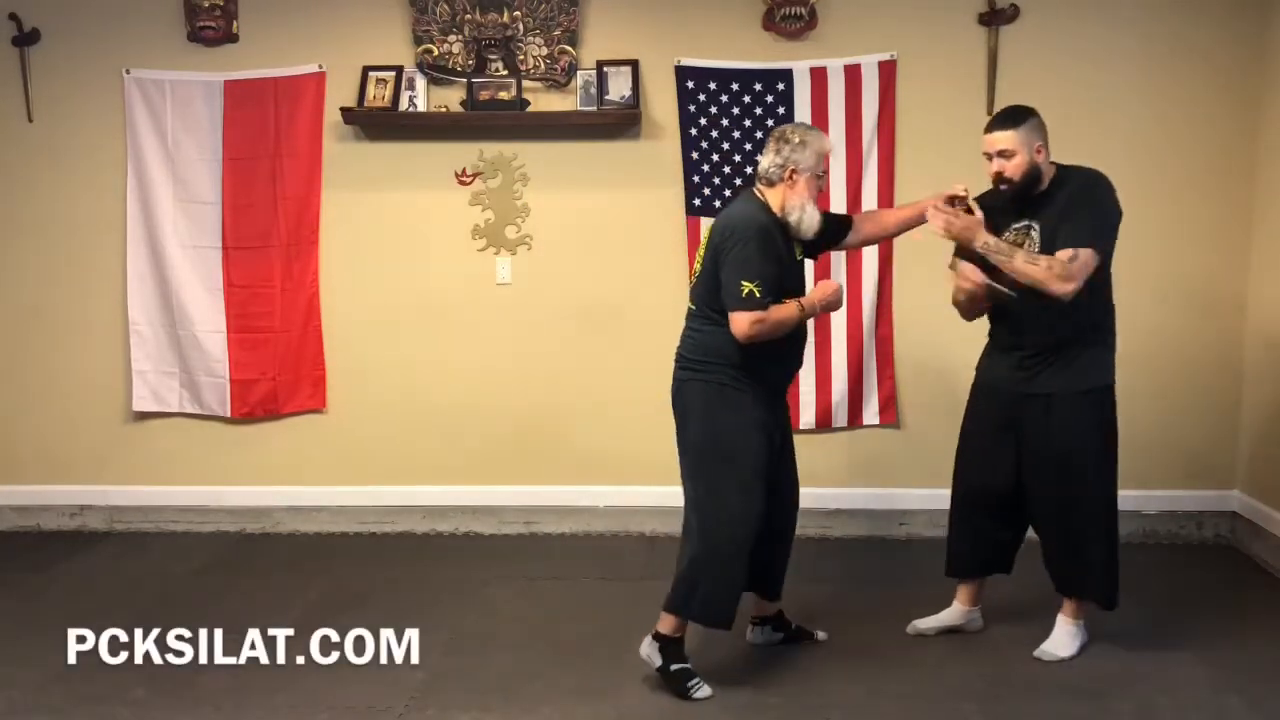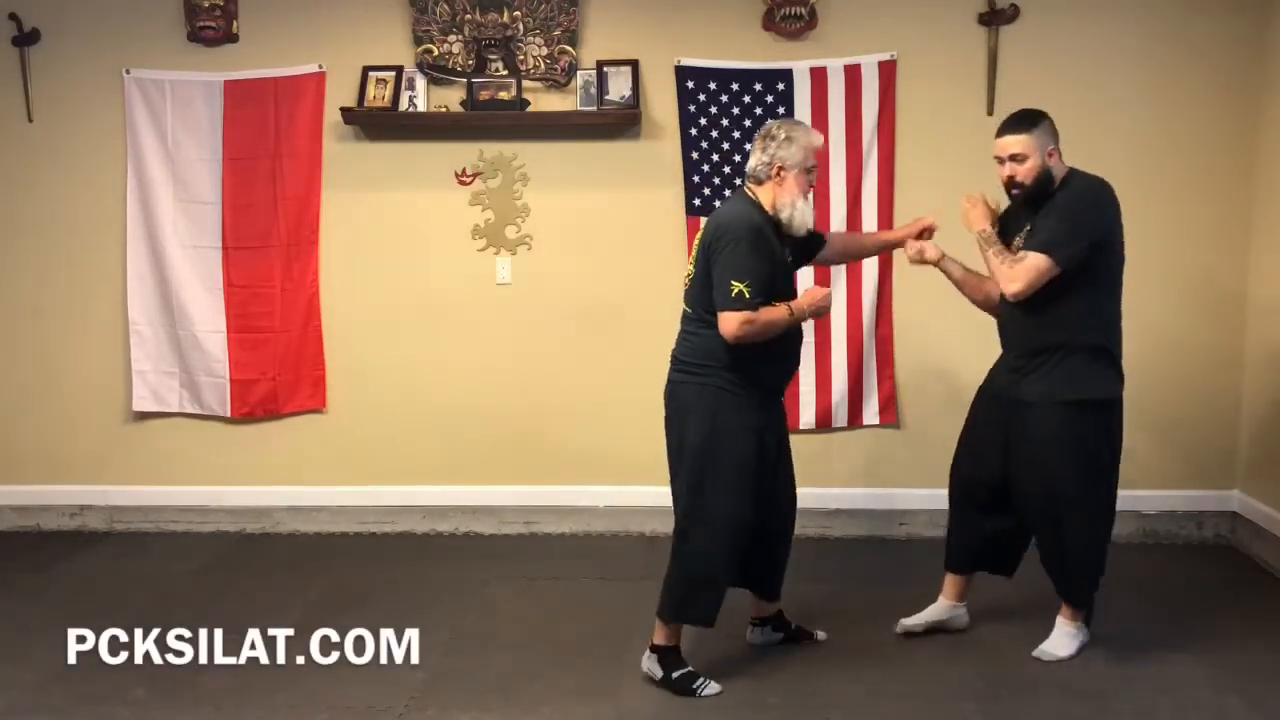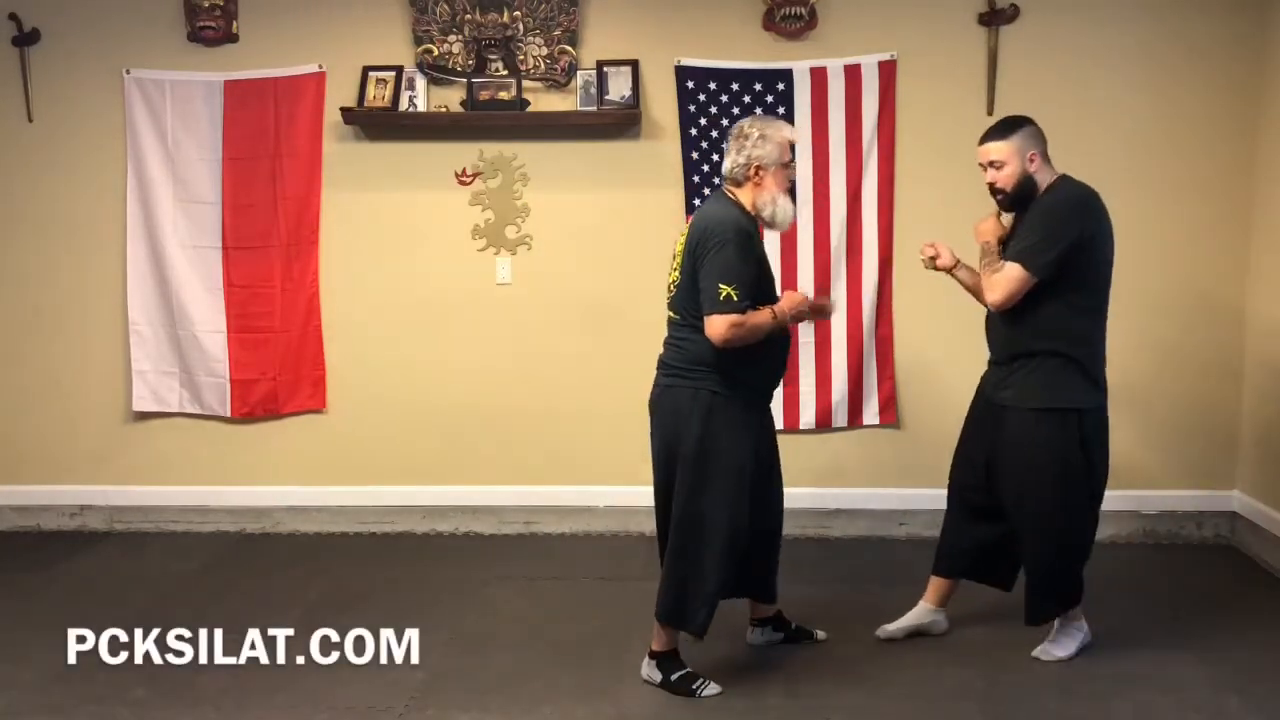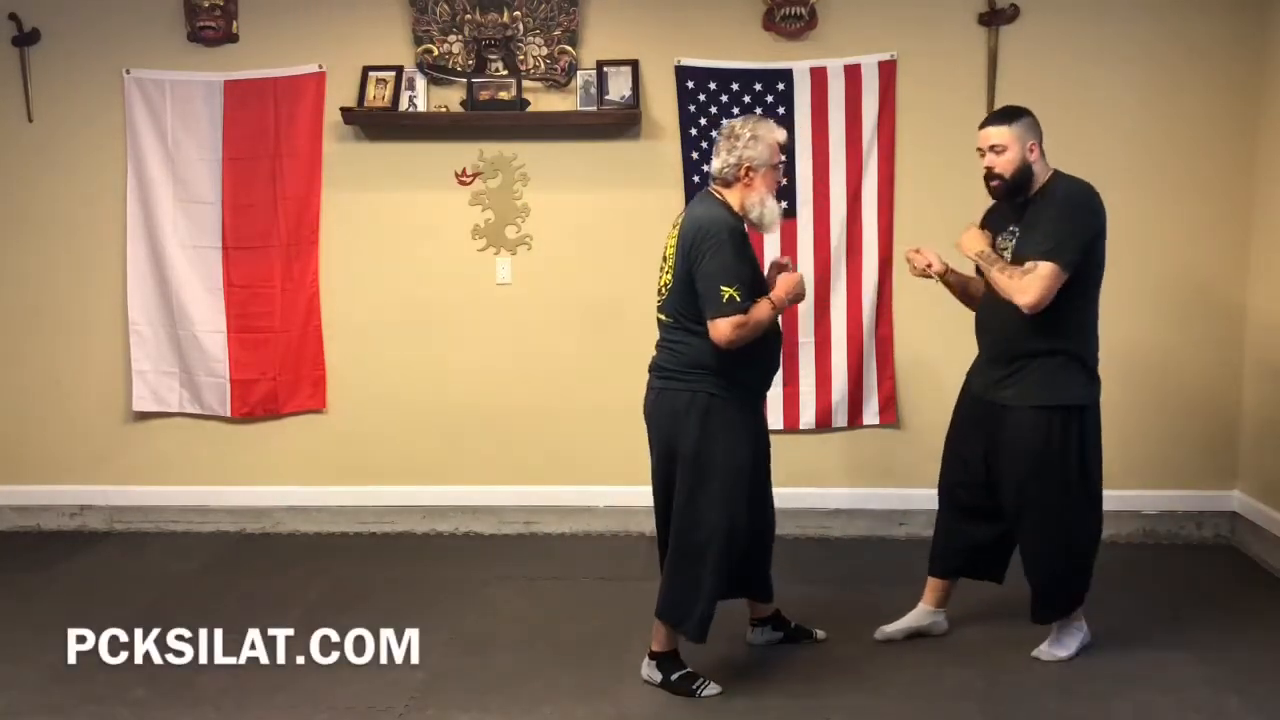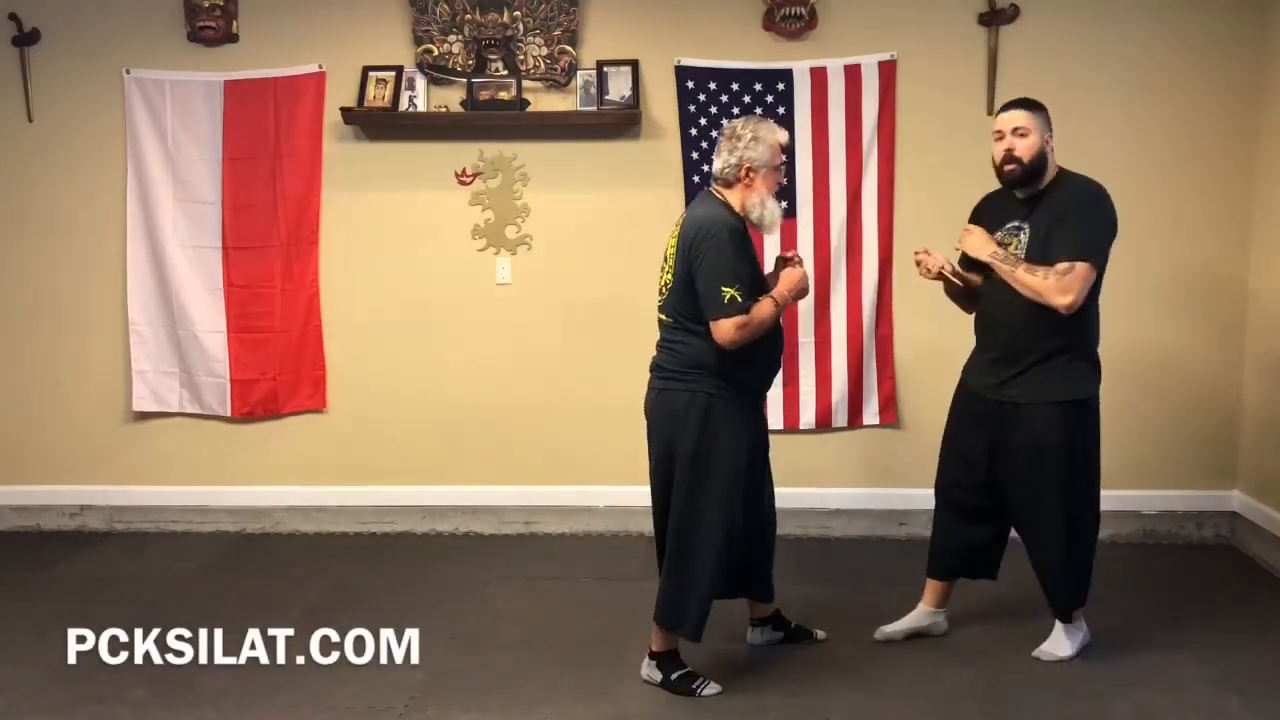
dt=0.3s
person 1, frame 1
left shoulder: (785, 224)
right shoulder: (746, 226)
left elbow: (862, 226)
right elbow: (747, 326)
left wrist: (931, 208)
right wrist: (813, 303)
left hip: (757, 392)
right hip: (718, 392)
left knee: (775, 504)
right knee: (725, 516)
left ankle: (767, 618)
right ankle: (665, 639)
person 1, frame 2
left shoulder: (772, 224)
right shoulder: (739, 227)
left elbow: (831, 246)
right elbow: (737, 325)
left wrist: (903, 235)
right wrist: (803, 307)
left hip: (752, 395)
right hip: (712, 395)
left knee: (773, 505)
right knee: (710, 519)
left ankle: (766, 618)
right ankle: (662, 648)
person 1, frame 3
left shoulder: (729, 218)
right shoulder: (728, 229)
right elbow: (723, 329)
left wrist: (790, 306)
right wrist: (781, 313)
left hip: (731, 398)
right hip: (703, 402)
left knee: (758, 510)
right knee: (700, 525)
left ankle: (766, 619)
right ankle: (661, 655)
person 1, frame 4
left shoulder: (712, 214)
right shoulder: (718, 229)
right elbow: (728, 331)
left wrist: (765, 285)
right wrist: (779, 299)
left hip: (720, 398)
right hip: (698, 402)
left knee: (749, 510)
right knee: (701, 524)
left ankle: (765, 619)
right ankle: (662, 654)
person 1, frame 5
left shoulder: (716, 216)
right shoulder: (718, 229)
right elbow: (730, 330)
left wrist: (769, 280)
right wrist: (784, 294)
left hip: (723, 397)
right hip: (699, 402)
left knee: (751, 509)
right knee: (698, 523)
left ankle: (765, 619)
right ankle: (661, 655)
person 2, frame 1
left shoulder: (1088, 192)
right shoulder: (987, 206)
left elbow: (1065, 281)
right elbow: (971, 306)
left wrist: (982, 240)
right wrist: (965, 282)
left hip: (1074, 381)
right hip: (1001, 374)
left knee: (1071, 500)
right knee: (979, 490)
left ankle: (1072, 617)
right ankle: (965, 606)
person 2, frame 2
left shoulder: (1087, 198)
right shoulder: (1018, 211)
left elbow: (1018, 282)
right elbow: (995, 298)
left wrist: (984, 231)
right wrist: (940, 260)
left hip: (1074, 388)
right hip: (1012, 378)
left knee: (1066, 507)
right knee: (975, 485)
left ankle: (1072, 618)
right ankle: (951, 602)
person 2, frame 3
left shoulder: (1068, 205)
right shoulder: (1033, 212)
left elbow: (1002, 293)
left wrist: (990, 244)
right wrist: (954, 267)
left hip: (1054, 396)
right hip: (1007, 386)
left knee: (1049, 515)
right knee: (971, 497)
left ankle: (1070, 620)
right ankle: (932, 608)
person 2, frame 4
left shoulder: (1072, 202)
right shoulder: (1003, 210)
left elbow: (1030, 294)
left wrist: (982, 251)
right wrist: (945, 273)
left hip: (1050, 394)
right hip: (989, 383)
left knee: (1050, 512)
right knee: (962, 496)
left ankle: (1071, 620)
right ankle: (931, 609)
person 2, frame 5
left shoulder: (1084, 200)
right shoulder: (990, 207)
left elbow: (1066, 294)
left wrist: (993, 254)
right wrist: (948, 275)
left hip: (1055, 392)
right hip: (984, 382)
left knee: (1054, 511)
right knee: (959, 495)
left ankle: (1070, 621)
right ankle: (931, 610)
